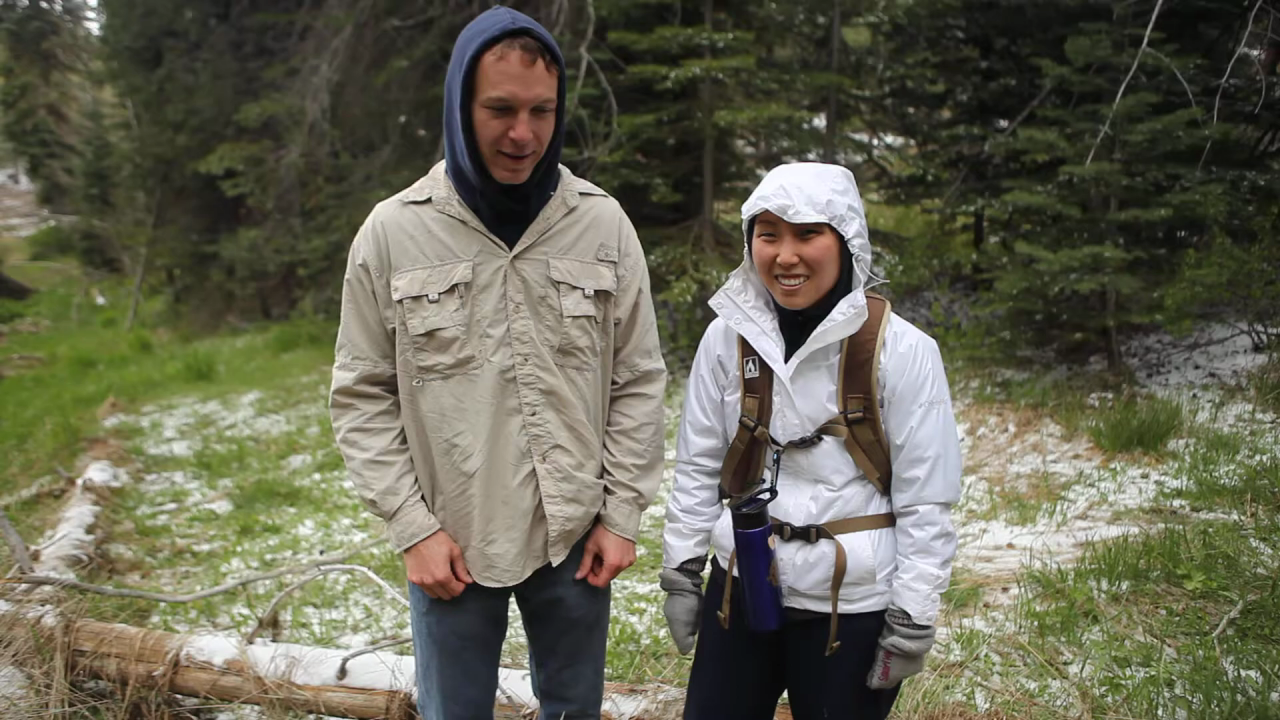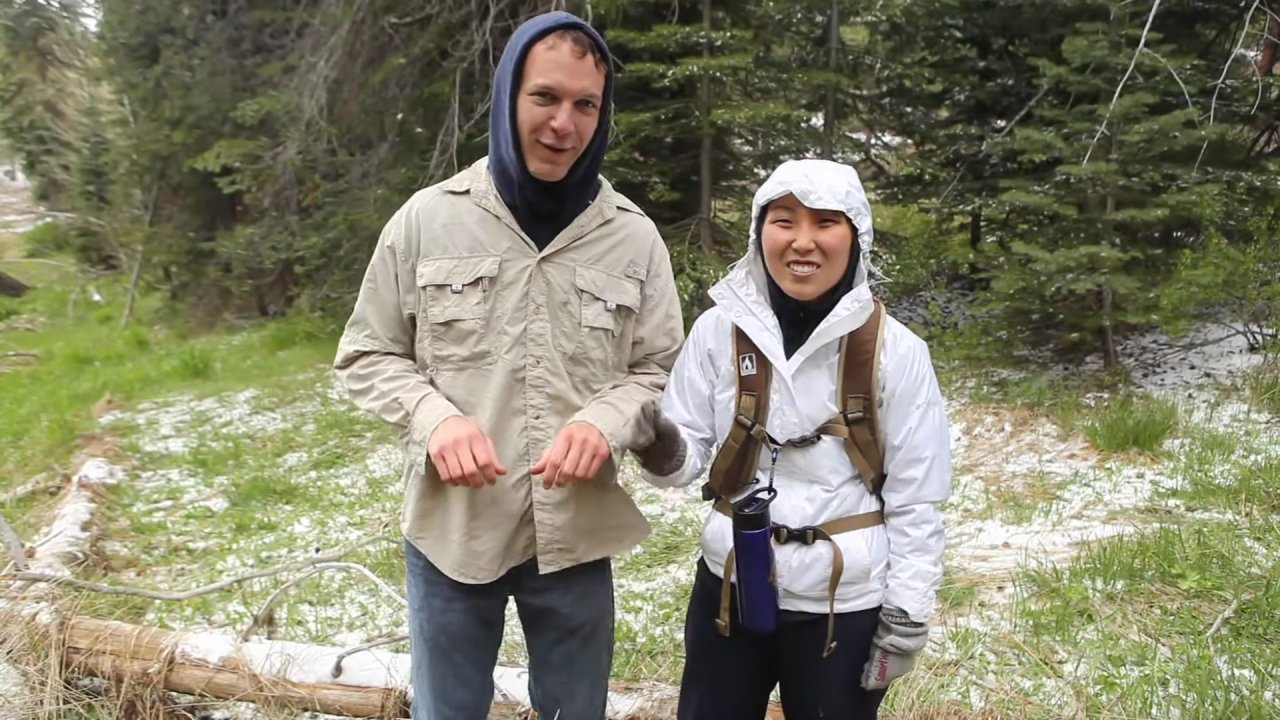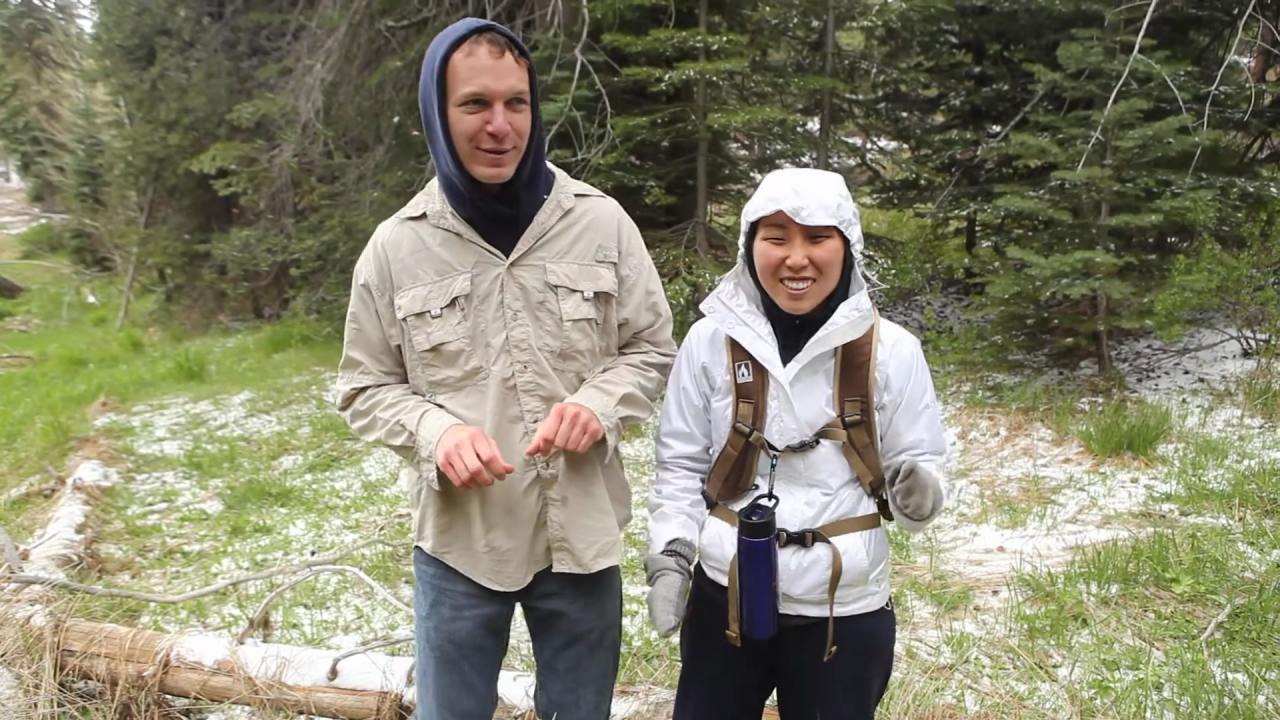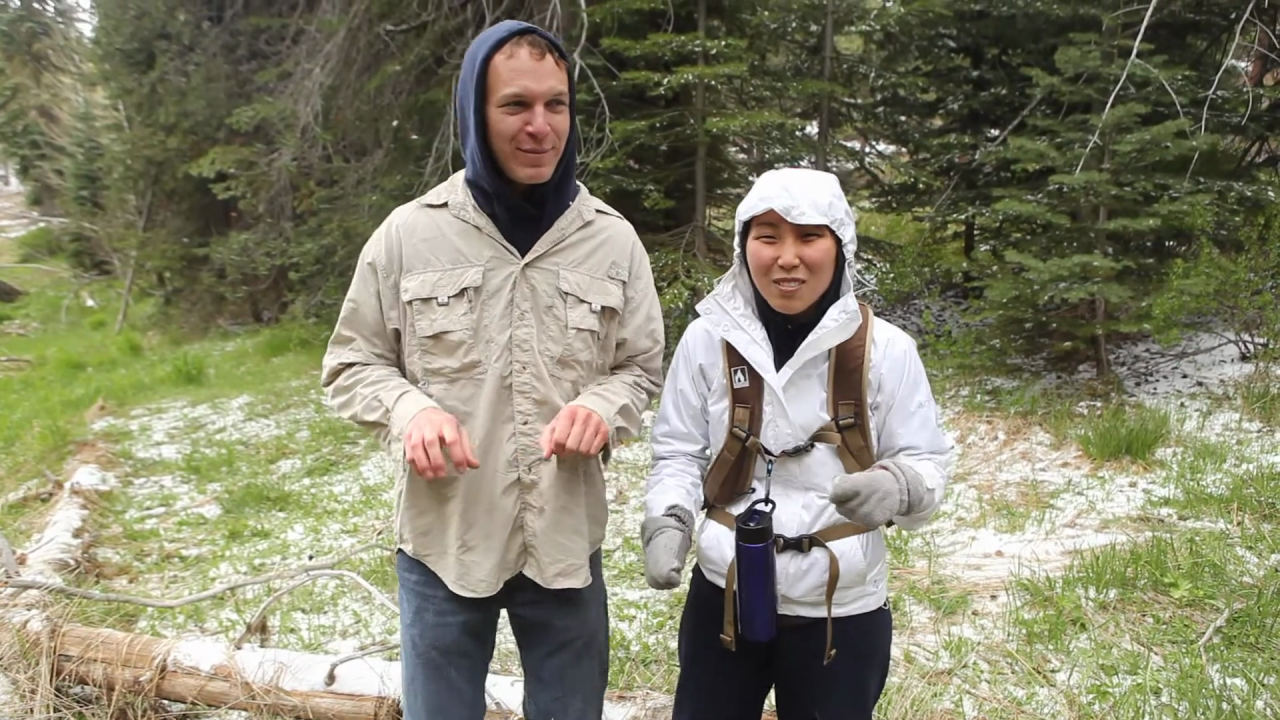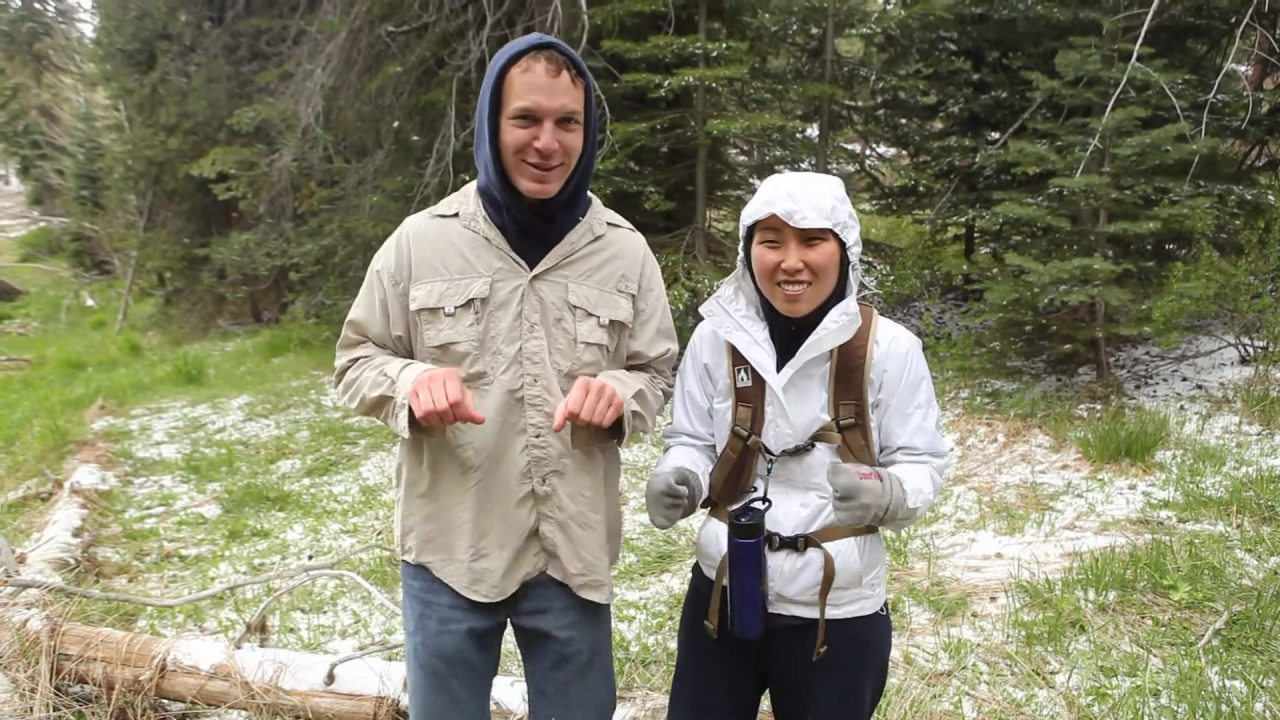
dt=1s
person 1, frame 1
left shoulder: (603, 225)
right shoulder: (392, 232)
left elbow: (637, 381)
right elbow: (362, 397)
left wrist: (623, 513)
right wrist: (412, 527)
left hip: (575, 531)
right hip: (452, 539)
person 1, frame 2
left shoulder: (633, 237)
right shoulder: (427, 218)
left elbow: (660, 370)
right elbow: (367, 355)
left wrist: (606, 424)
right wrist: (433, 416)
left hip: (576, 533)
right hip: (448, 528)
person 1, frame 3
left shoulder: (601, 222)
right shoulder: (396, 247)
left elbow: (651, 350)
right elbow: (366, 388)
left wrist: (599, 404)
right wrist: (435, 432)
left hip: (581, 532)
right hip: (458, 539)
person 1, frame 4
left shoulder: (612, 240)
right shoulder: (408, 233)
left elbow: (644, 371)
right elbow: (347, 363)
left wrist: (602, 409)
right wrist: (405, 406)
left hip: (564, 540)
right hip: (441, 540)
person 1, frame 5
left shoulder: (623, 251)
right shoulder: (420, 242)
left elbow: (657, 374)
right elbow: (356, 361)
left wrist: (618, 394)
right wrist: (409, 380)
left hip: (574, 552)
right hip: (449, 550)
person 2, frame 1
left shoulder: (902, 351)
right shoulder: (728, 335)
left elbow: (926, 499)
right elbow: (698, 468)
left wrist: (912, 620)
right wrist: (682, 572)
left hip: (852, 604)
right hip: (743, 587)
person 2, frame 2
left shoulder: (895, 349)
right shoulder: (720, 329)
left elbow: (916, 498)
right elbow: (688, 446)
left wrist: (906, 617)
right wrist: (664, 450)
left hip: (845, 602)
right hip: (731, 586)
person 2, frame 3
left shoulder: (890, 350)
right shoulder: (712, 338)
left elbow: (915, 480)
right elbow: (681, 464)
left wrist: (917, 494)
right wrist: (669, 557)
left hip: (844, 607)
right hip: (727, 594)
person 2, frame 4
left shoulder: (884, 349)
right shoulder: (709, 337)
left elbow: (927, 463)
right elbow: (678, 453)
left wrist: (894, 487)
right wrist: (667, 523)
left hip: (842, 607)
right hip: (725, 594)
person 2, frame 5
left shoulder: (889, 347)
right shoulder: (717, 336)
left elbow: (925, 469)
right elbow: (692, 445)
left wrist: (882, 490)
right wrist: (676, 485)
left hip: (839, 607)
right hip: (725, 589)
